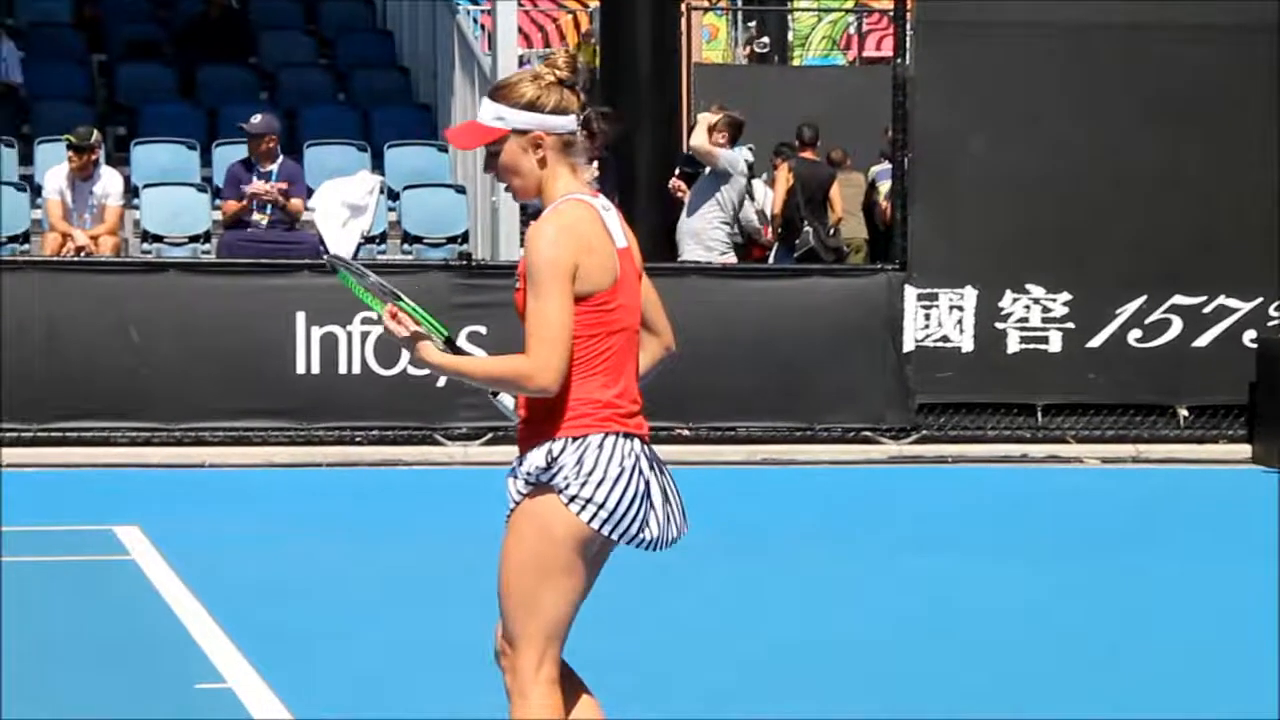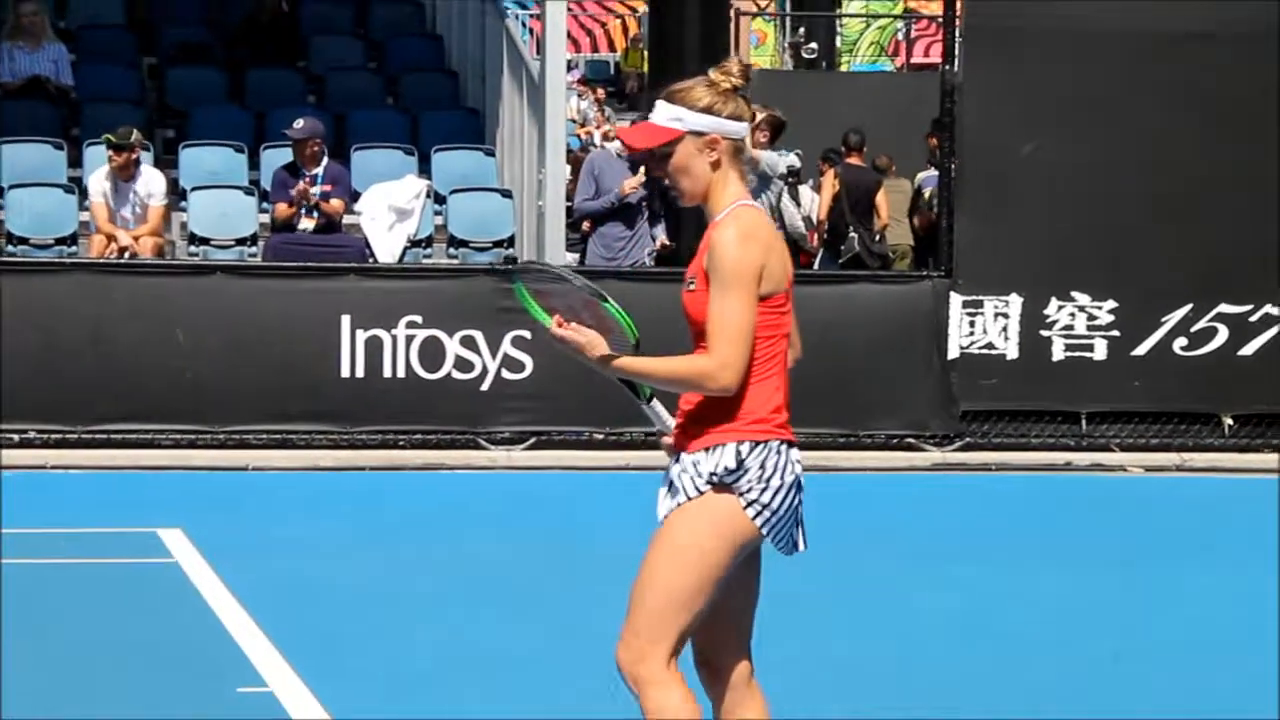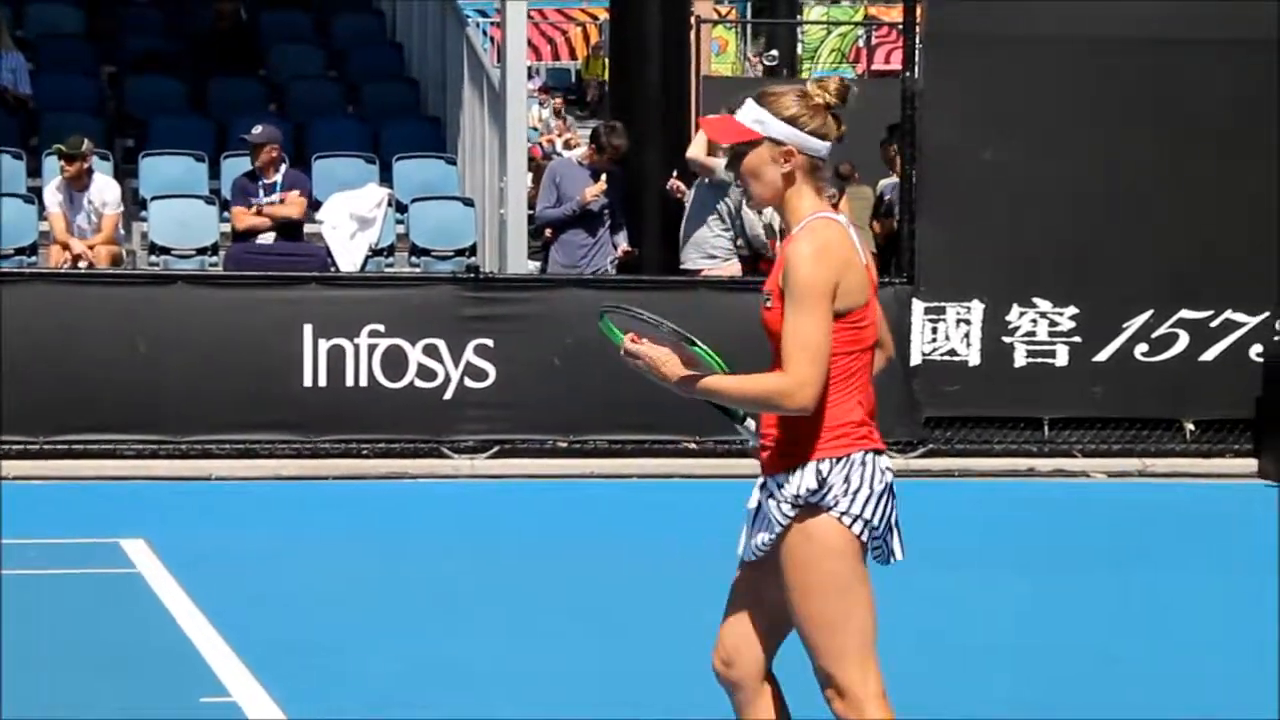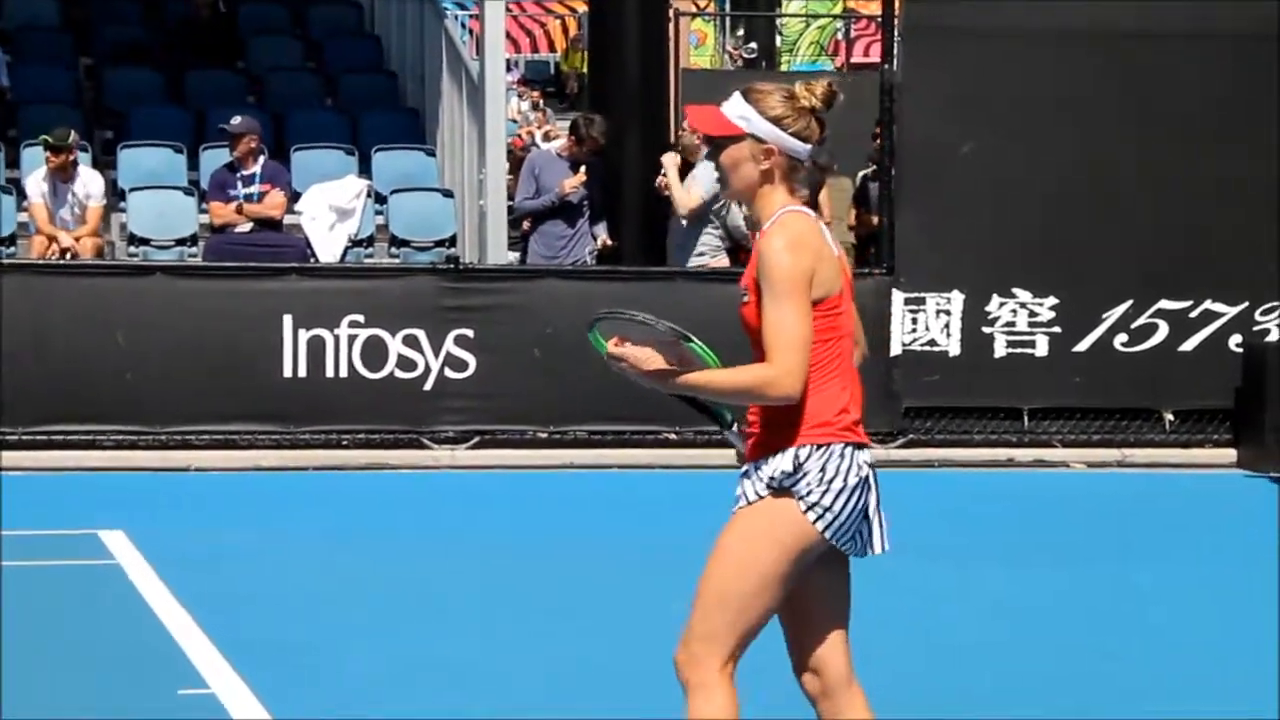
dt=0.7s
person 1, frame 1
left shoulder: (554, 232)
right shoulder: (606, 220)
left elbow: (542, 373)
right elbow: (660, 339)
left wrist: (434, 358)
left hip: (569, 461)
right hip: (614, 454)
right knee: (525, 652)
person 1, frame 2
left shoulder: (735, 234)
right shoulder: (743, 229)
left elbow: (722, 371)
right elbow: (786, 348)
left wrist: (609, 359)
left hip: (733, 467)
right hip: (727, 464)
left knee: (642, 655)
person 1, frame 3
left shoulder: (810, 249)
right shoulder: (828, 239)
left elbow: (799, 389)
right elbow: (879, 348)
left wrist: (685, 379)
left hip: (819, 481)
right hip: (804, 480)
right knee: (737, 660)
person 1, frame 4
left shoulder: (784, 241)
right shoulder: (805, 233)
left elbow: (783, 378)
right elbow: (851, 351)
left wrist: (670, 376)
left hip: (802, 469)
right hip: (818, 467)
left knee: (701, 661)
